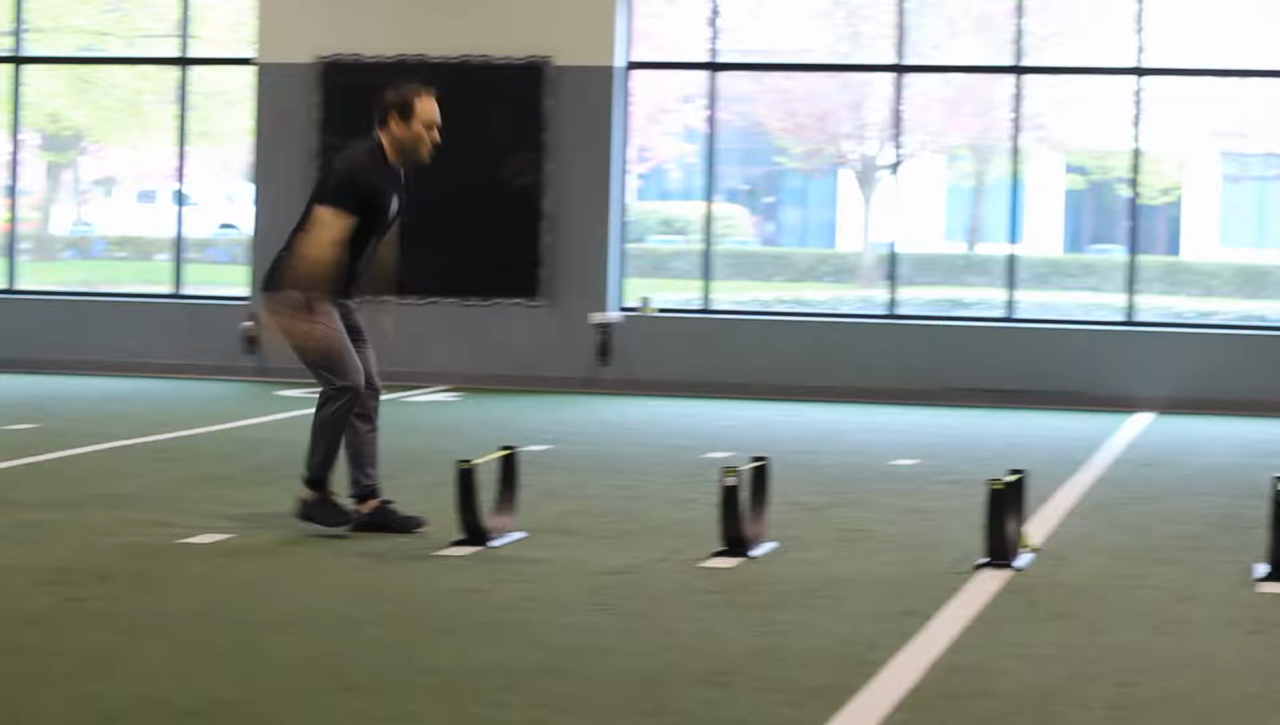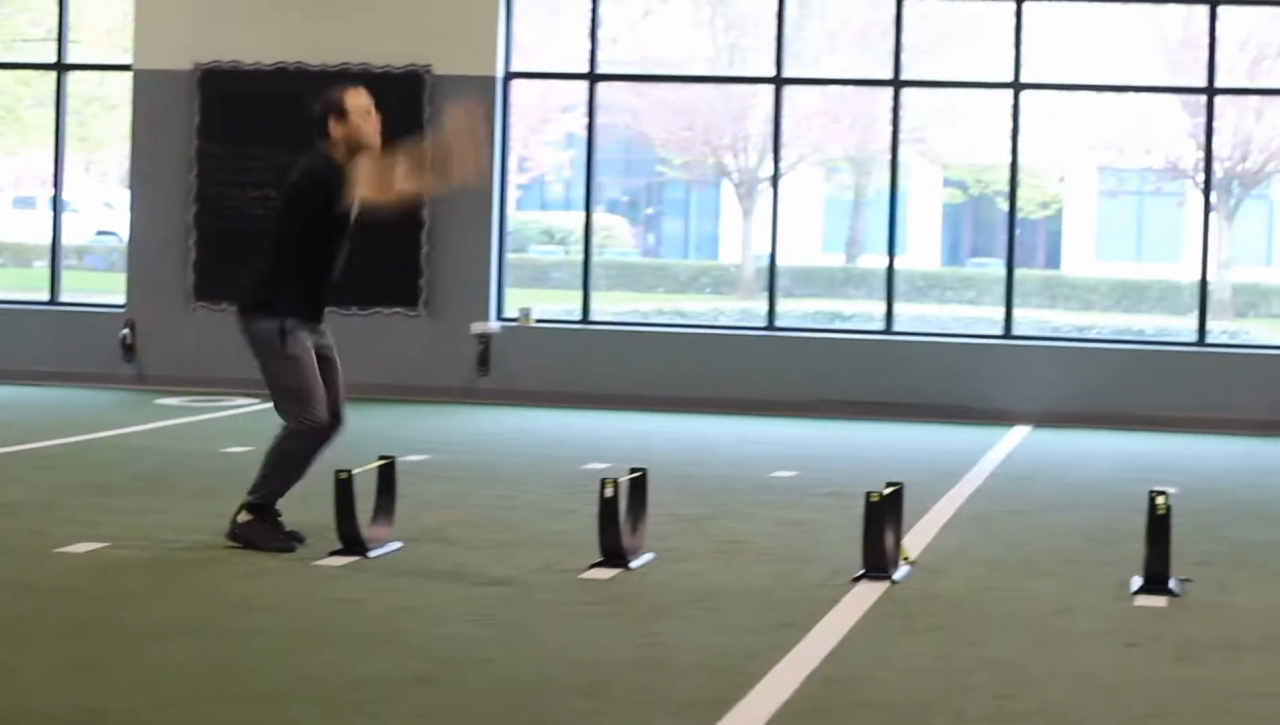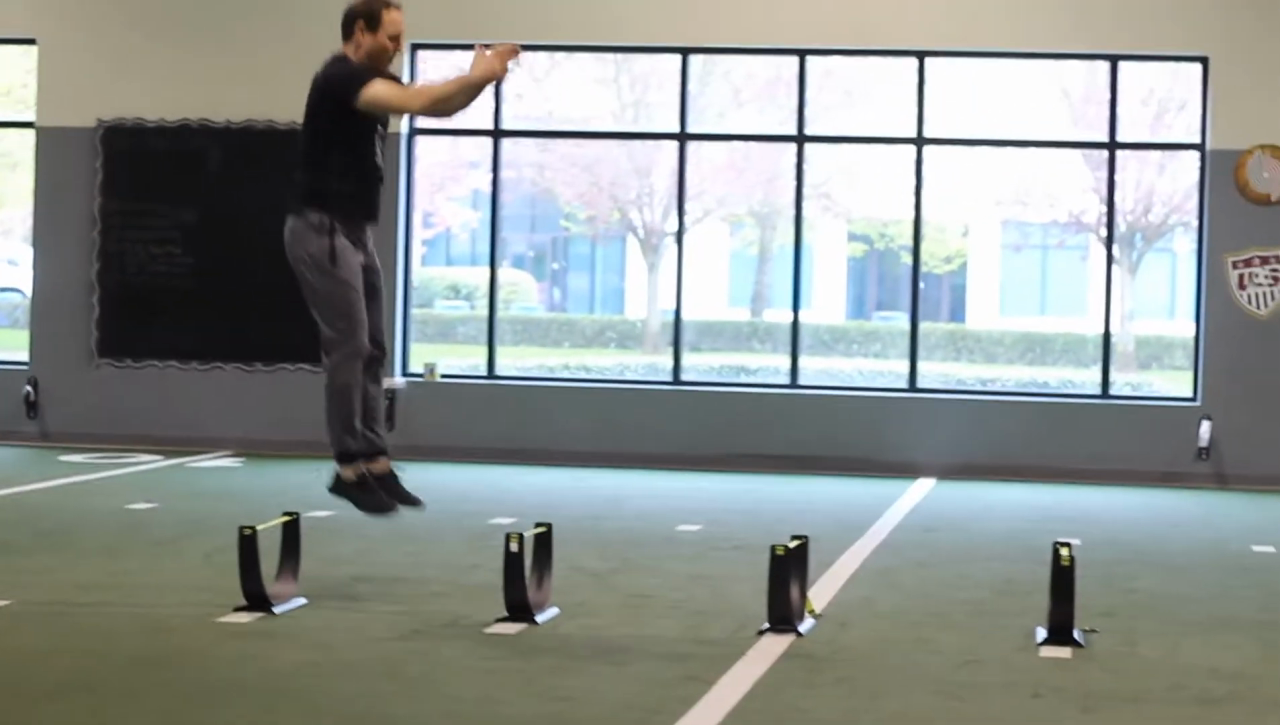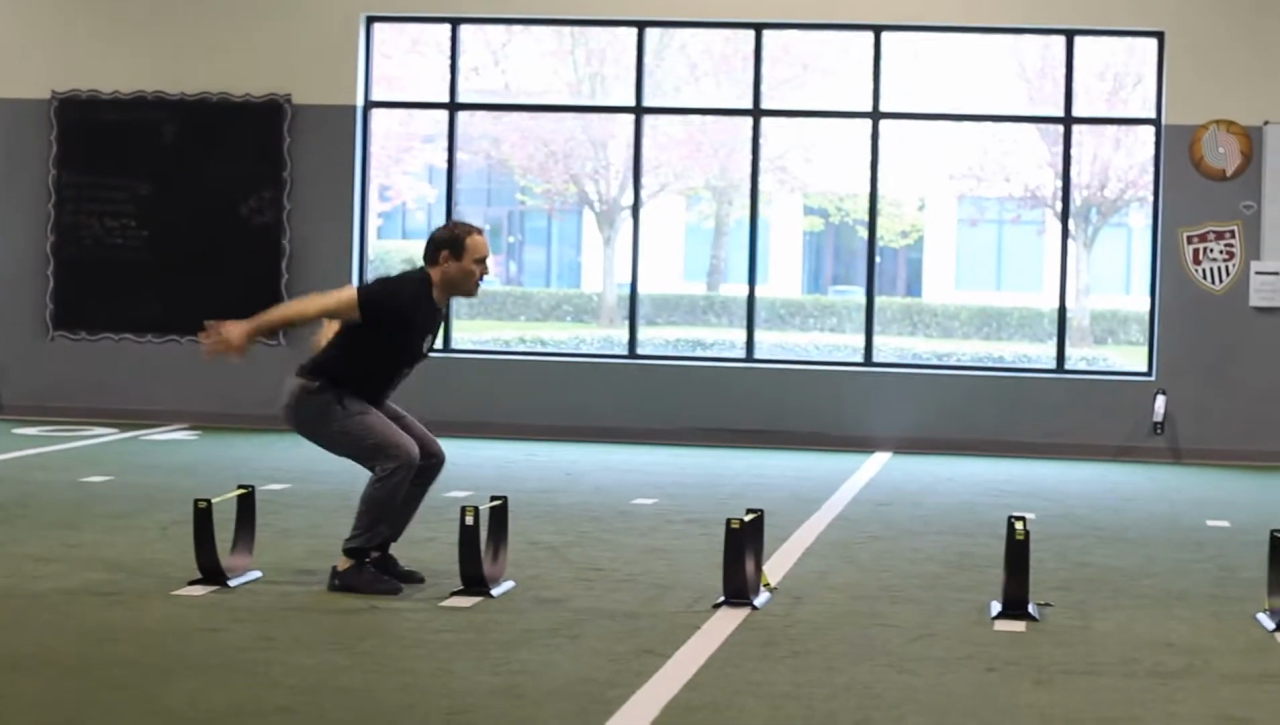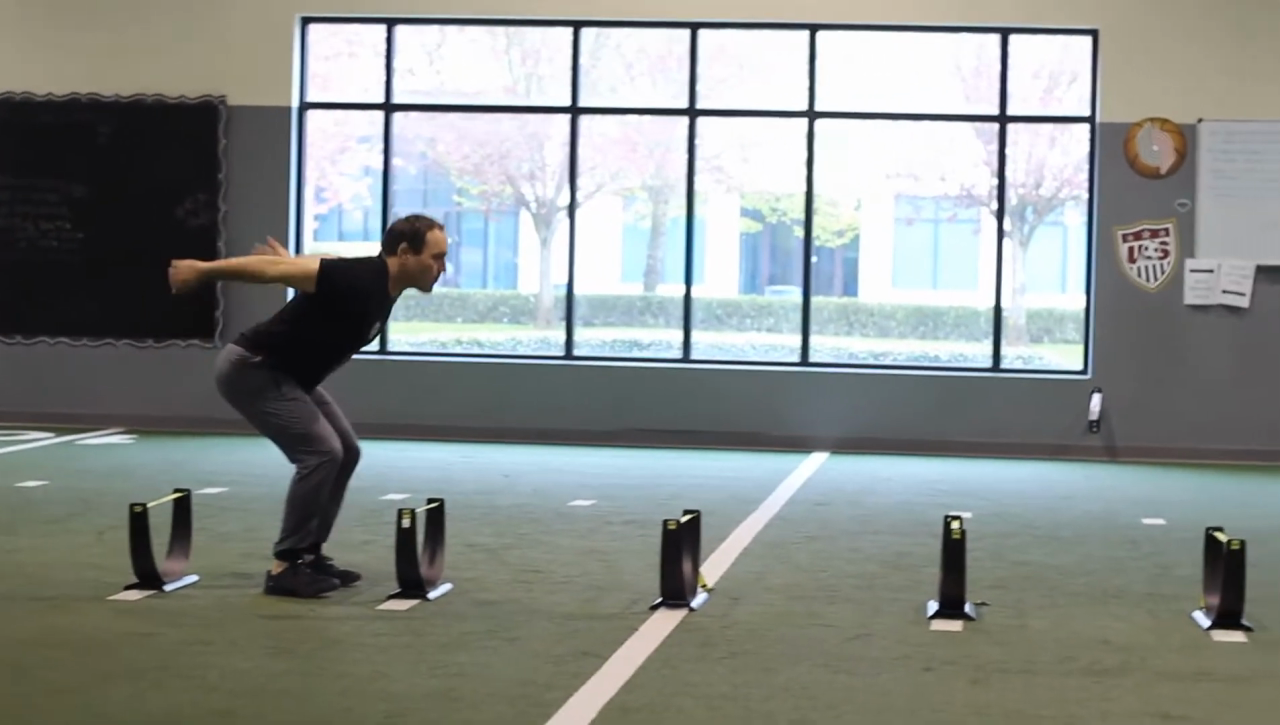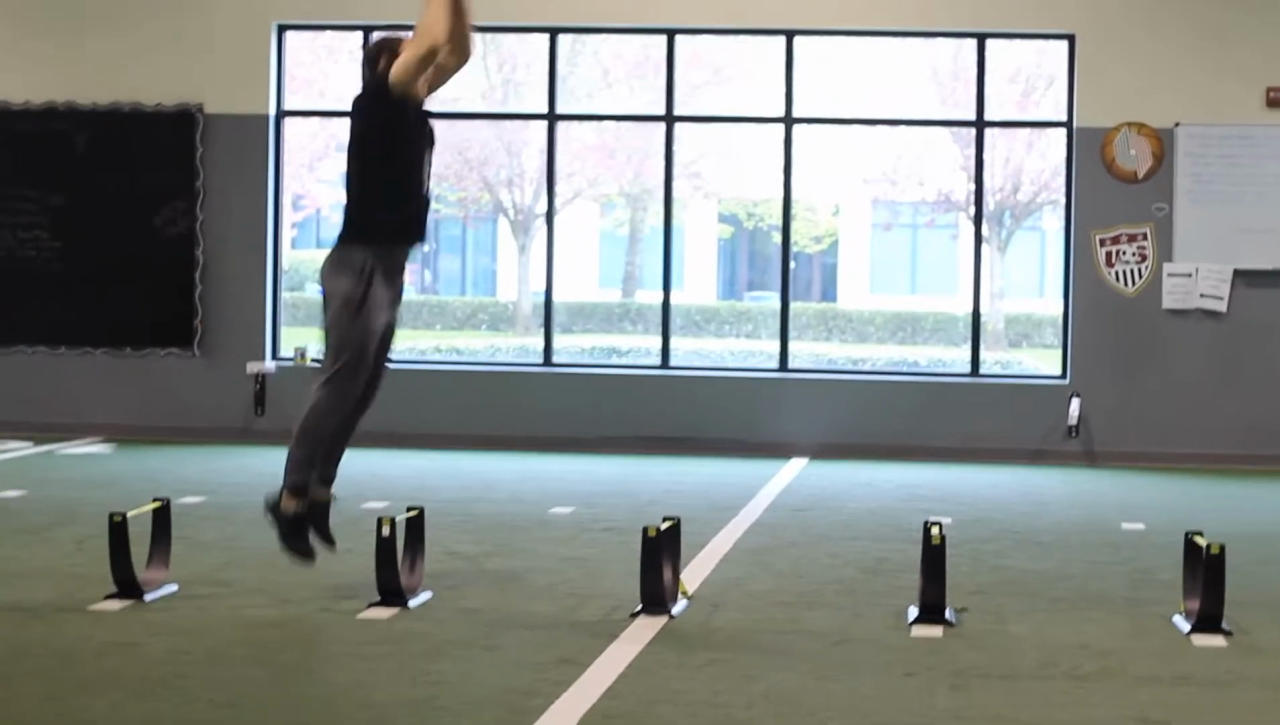
dt=0.5s
person 1, frame 1
left shoulder: (392, 172)
right shoulder: (358, 169)
left elbow: (380, 242)
right elbow: (322, 241)
right wrist: (299, 313)
left hip: (330, 294)
right hip: (297, 292)
left knee: (365, 388)
right knee: (346, 384)
left ankle: (367, 501)
right ankle: (317, 491)
person 1, frame 2
left shoulder: (342, 170)
right shoulder: (319, 174)
left elbow: (397, 173)
right elbow: (382, 195)
left hip: (304, 317)
right hip: (274, 317)
left knee: (326, 419)
right knee: (309, 419)
left ankle: (262, 507)
right ankle: (252, 514)
person 1, frame 3
left shoulder: (374, 79)
right shoulder: (340, 77)
left elbow: (441, 108)
right elbow: (412, 103)
left wrist: (483, 75)
right wrist: (481, 74)
left hip: (355, 234)
right hip: (321, 230)
left knee: (371, 352)
right knee: (348, 349)
left ankle: (375, 462)
right ankle: (351, 468)
person 1, frame 4
left shoulder: (435, 303)
right shoulder: (400, 295)
right elbow: (321, 304)
left wrist: (330, 343)
right wrist: (248, 330)
left hip: (356, 395)
right hip: (318, 395)
left knee: (428, 456)
right knee: (399, 456)
left ankle: (375, 552)
right ankle: (352, 563)
person 1, frame 5
left shoulder: (383, 287)
right shoulder: (358, 281)
right elbow: (279, 270)
left wrist: (286, 260)
right wrist: (205, 270)
left hip: (285, 372)
right hip: (251, 368)
left knee: (344, 453)
right knee: (322, 455)
left ankle: (307, 554)
right ankle: (286, 564)
person 1, frame 6
left shoulder: (406, 114)
right shoulder: (379, 104)
left elbow: (455, 55)
left hip: (384, 271)
right hip: (360, 268)
left knee: (358, 391)
right knee: (341, 386)
left ankle: (314, 491)
right ankle: (295, 498)
